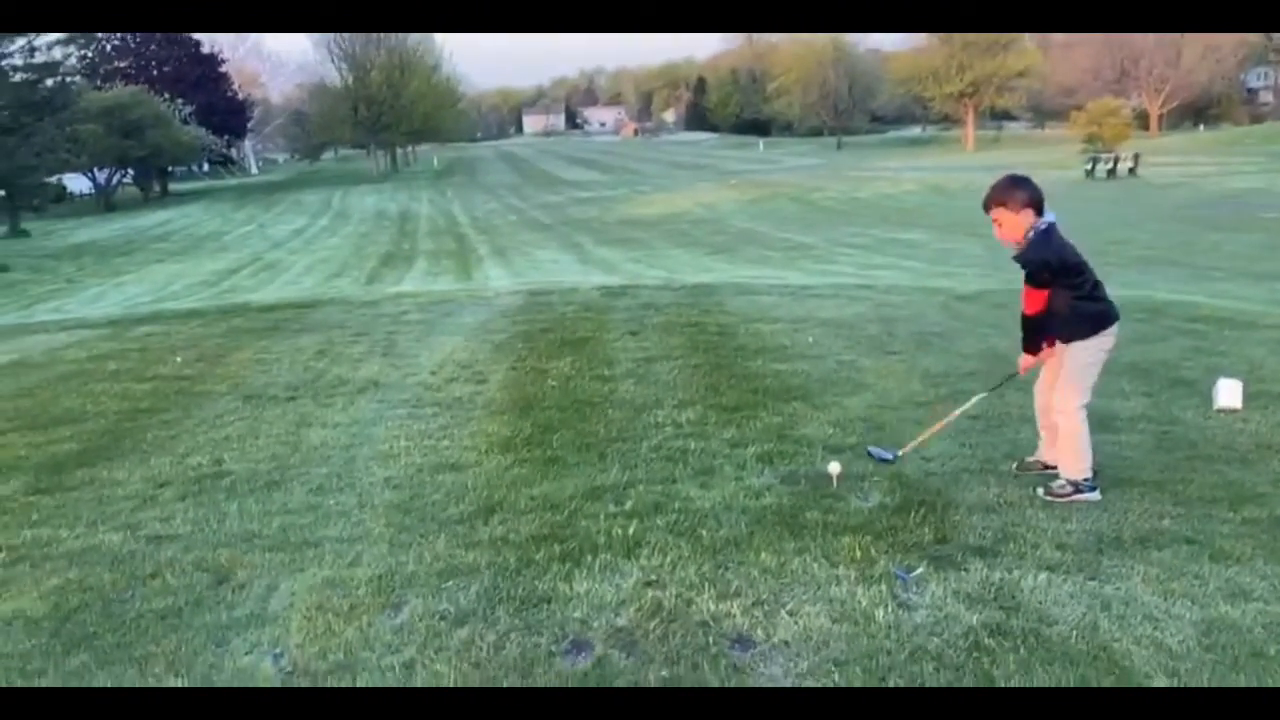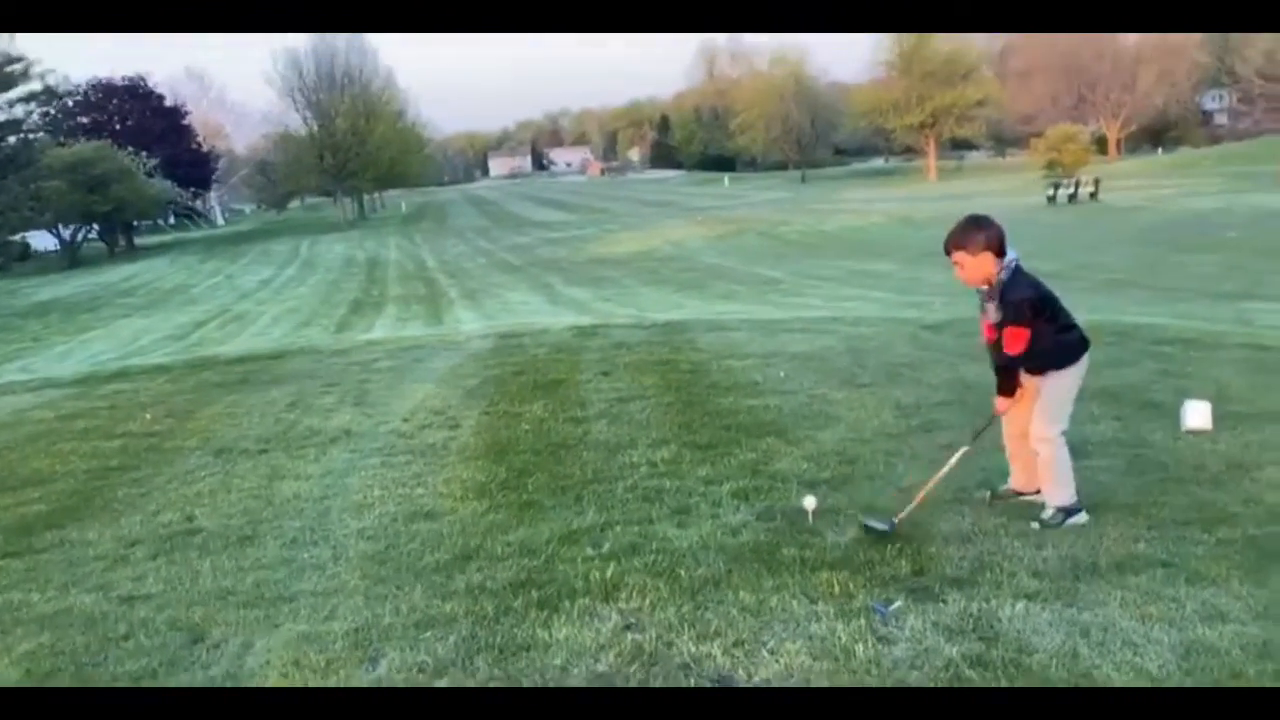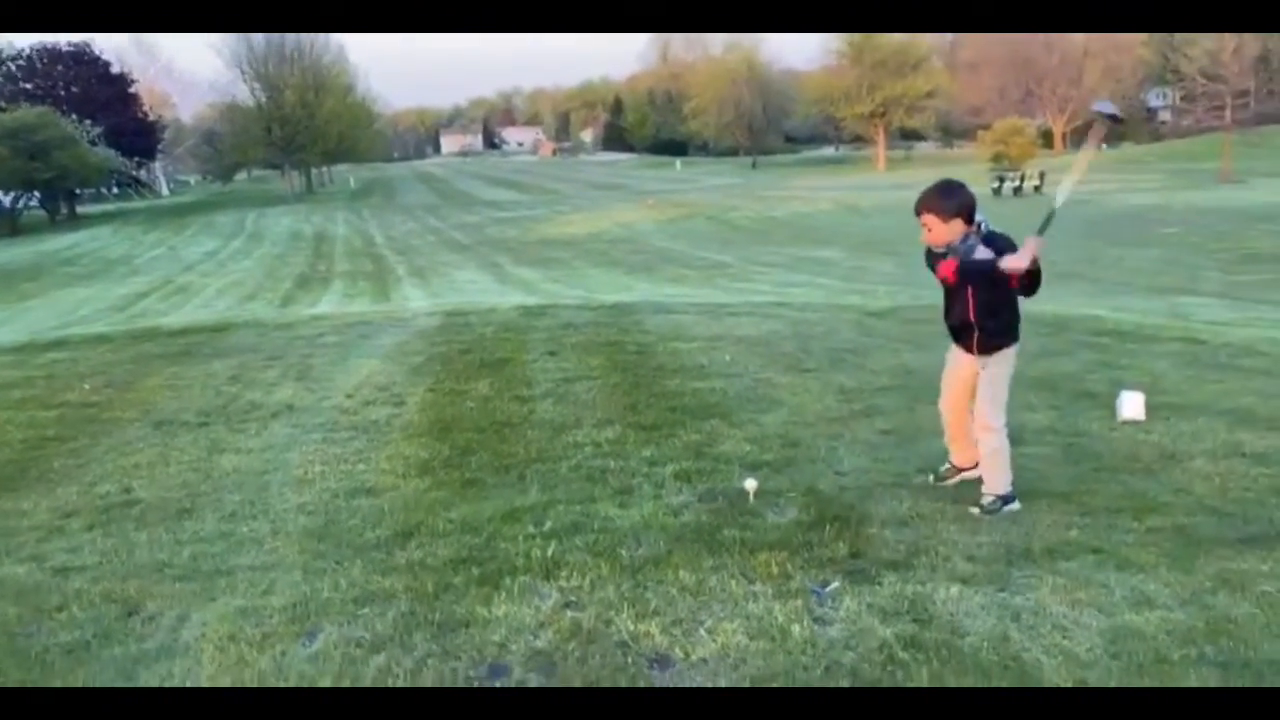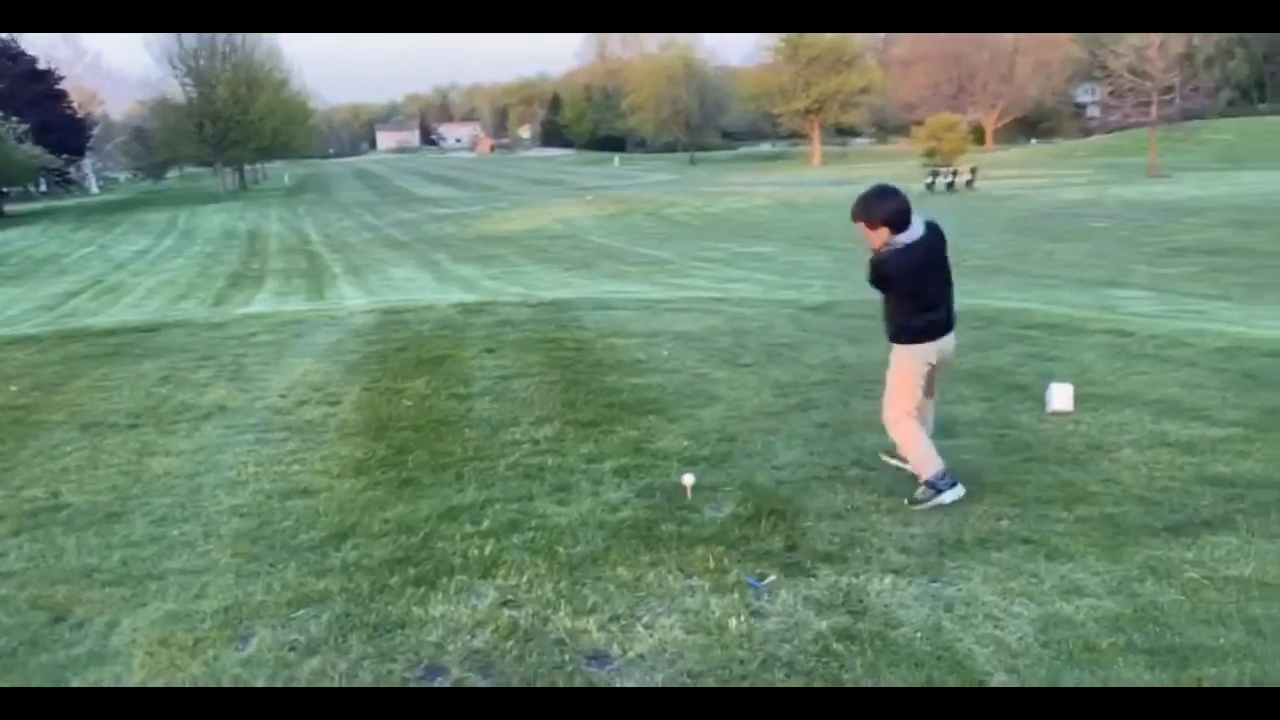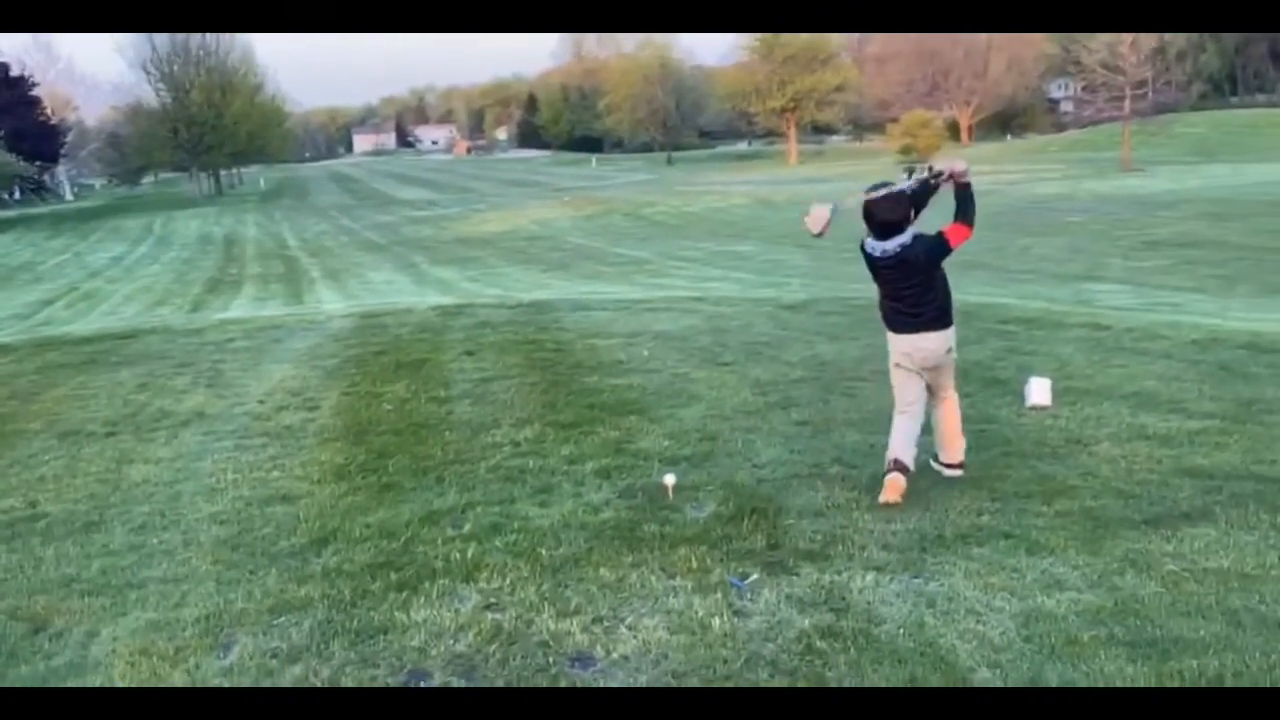
dt=0.5s
person 1, frame 1
left shoulder: (1039, 255)
right shoulder: (1045, 243)
left elbow: (1034, 307)
left wrist: (1030, 349)
right wrist: (1046, 343)
left hip: (1089, 333)
right hip: (1075, 331)
left knee: (1067, 402)
right knee: (1046, 393)
left ankle: (1080, 480)
right ankle: (1052, 456)
person 1, frame 2
left shoulder: (1019, 293)
right shoulder: (989, 291)
left elbow: (1016, 350)
right elbow: (994, 339)
left wrist: (1005, 391)
right wrist: (1006, 384)
left hip: (1064, 363)
right hip: (1032, 366)
left knee: (1044, 433)
right knee: (1014, 423)
left ankle: (1065, 504)
right ankle: (1027, 483)
person 1, frame 3
left shoulder: (999, 245)
right shoulder: (937, 255)
left elbow: (1026, 286)
right elbow: (962, 273)
left wrist: (1030, 263)
right wrist: (1004, 265)
left hip: (998, 347)
right hip: (962, 345)
left knee: (989, 420)
right knee: (952, 407)
left ankle: (1000, 492)
right ankle: (965, 461)
person 1, frame 4
left shoulder: (884, 263)
right shoulder: (933, 234)
left hip: (913, 345)
right hip: (944, 336)
left knee: (899, 413)
right knee: (921, 395)
left ankle: (938, 479)
right ankle: (913, 454)
person 1, frame 5
left shoulder: (870, 251)
right shoulder: (925, 249)
left elbow: (893, 216)
right elbow: (965, 224)
left wrist: (934, 180)
right wrist: (962, 182)
left hip: (902, 342)
right hip: (939, 337)
left knee: (907, 408)
right knee: (945, 397)
left ankle: (897, 466)
right ankle: (951, 458)
